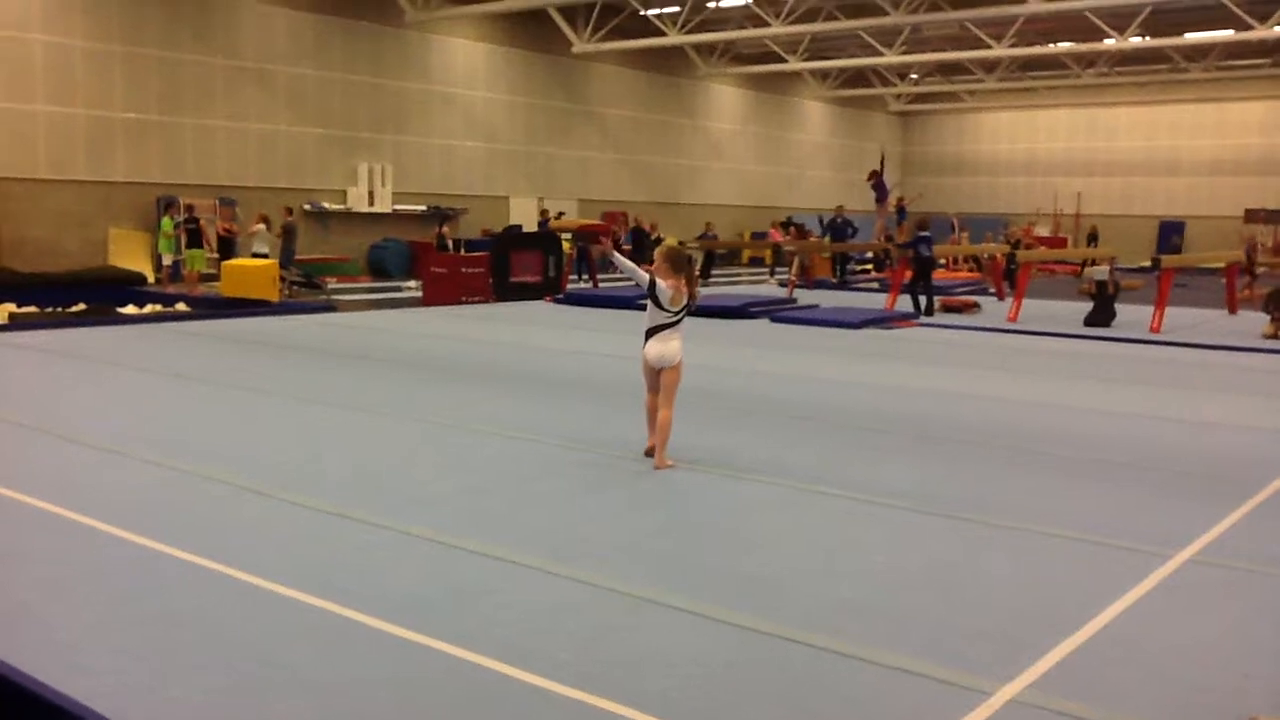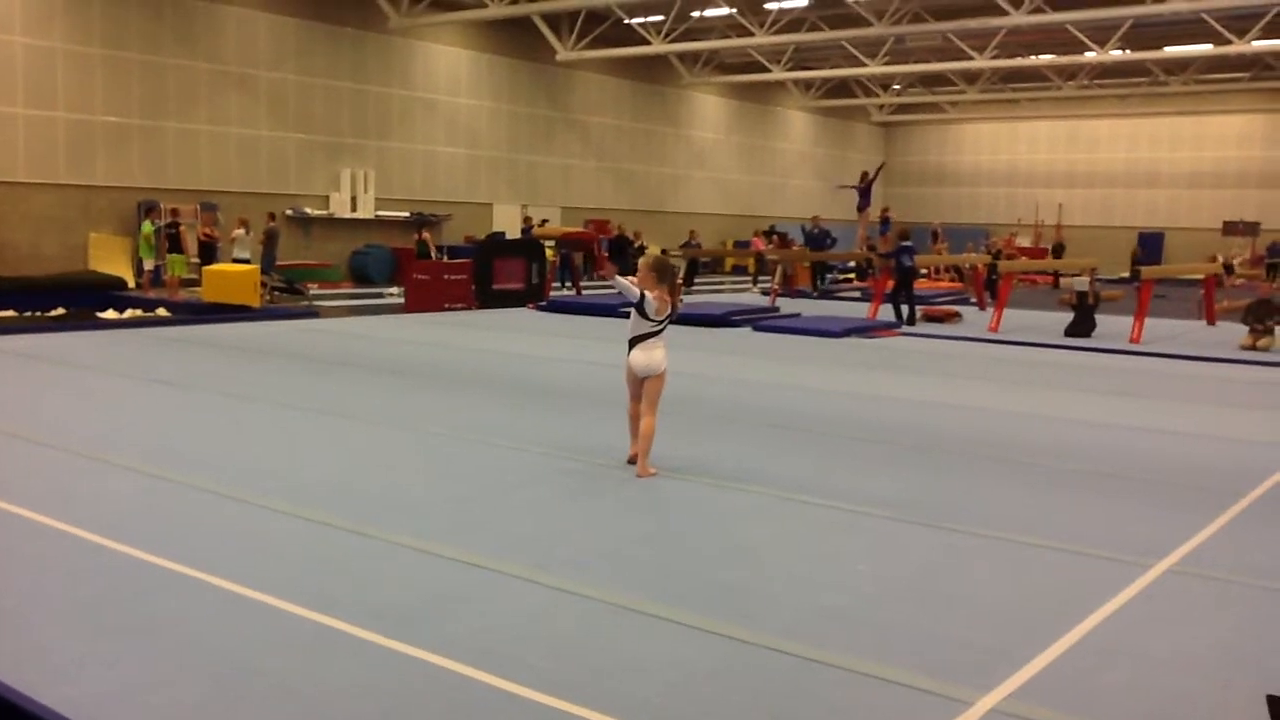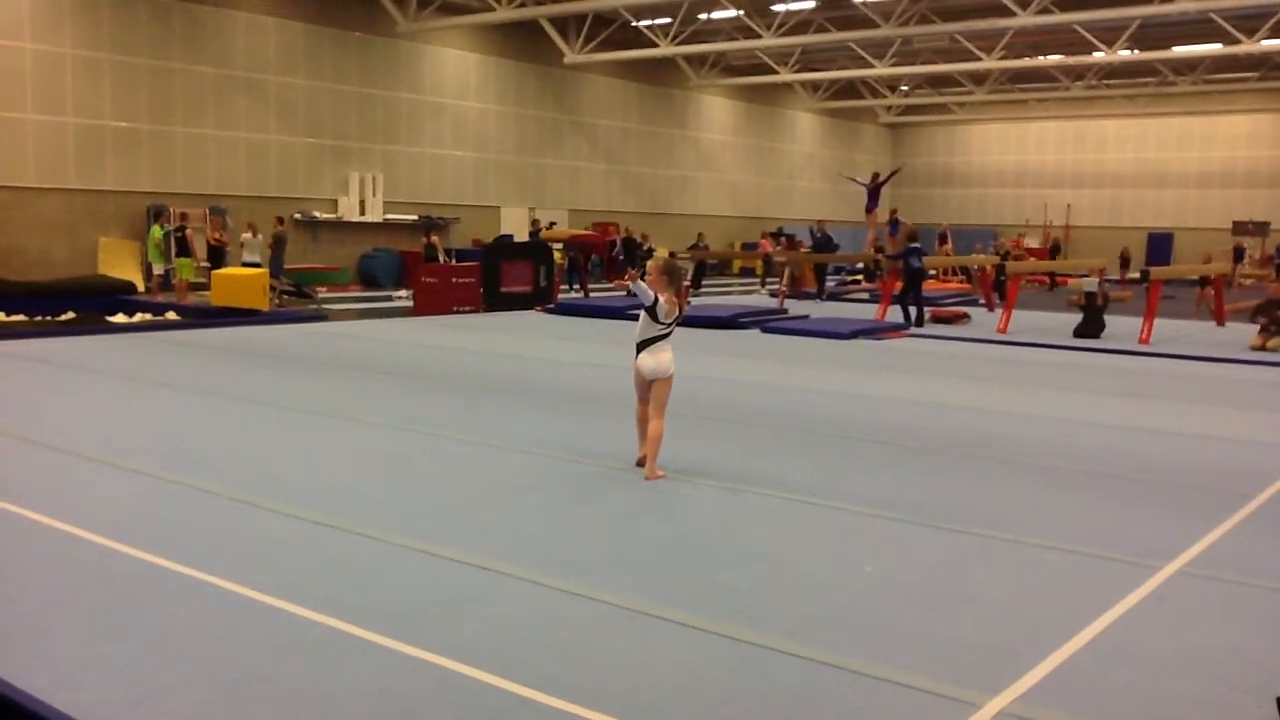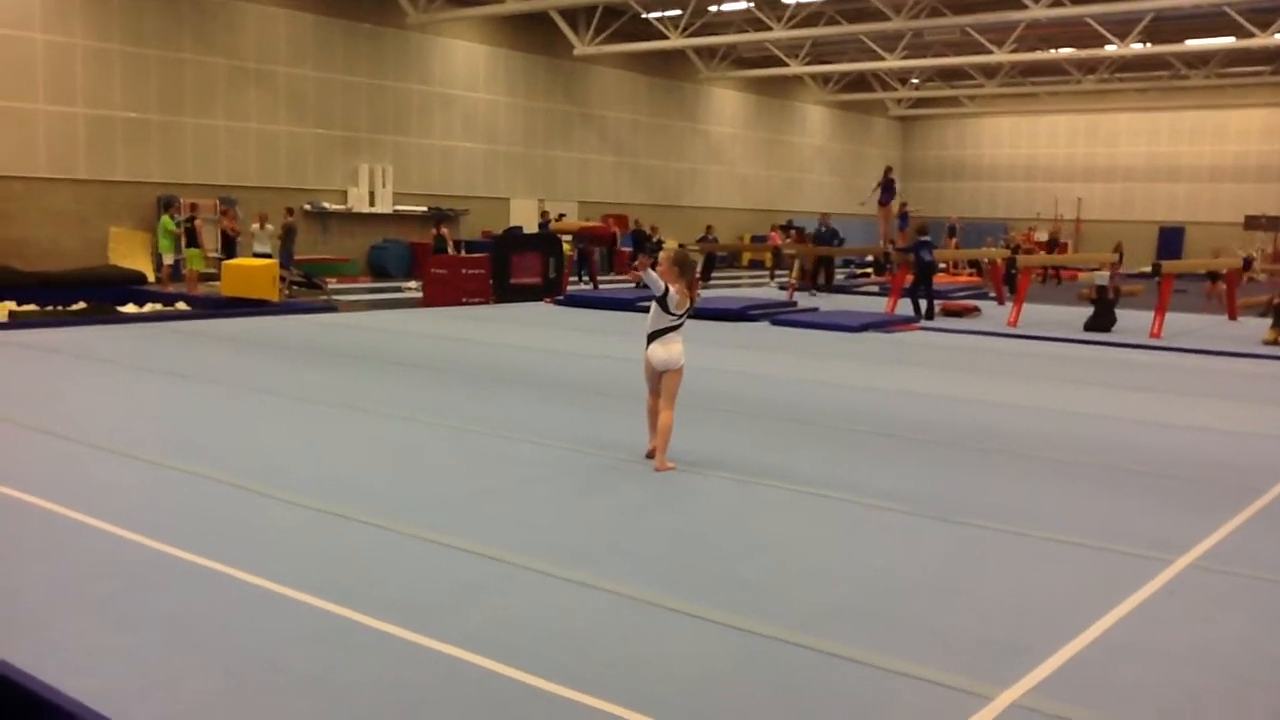
dt=0.5s
person 1, frame 1
left shoulder: (658, 287)
right shoulder: (686, 290)
left elbow: (634, 271)
left wrist: (613, 254)
right wrist: (656, 274)
left hip: (653, 348)
right hip: (673, 350)
left knee: (652, 395)
right knee: (666, 405)
left ankle: (652, 441)
right ankle: (660, 456)
person 1, frame 2
left shoulder: (646, 299)
right shoulder: (668, 299)
left elbow: (630, 290)
right elbow: (637, 286)
left wrist: (613, 277)
right wrist: (625, 279)
left hip: (637, 356)
right hip: (657, 358)
left knee: (634, 402)
right knee: (649, 413)
left ankle: (634, 449)
right ankle: (643, 464)
person 1, frame 3
left shoulder: (657, 302)
right shoulder: (674, 302)
left elbow: (646, 293)
right elbow: (650, 292)
left wrist: (633, 282)
right wrist: (631, 284)
left hip: (645, 359)
right hip: (664, 361)
left knee: (642, 405)
right knee: (657, 416)
left ankle: (642, 451)
right ankle: (651, 467)
person 1, frame 4
left shoulder: (668, 293)
right shoulder: (686, 293)
left elbow: (656, 284)
left wrist: (645, 270)
right wrist: (644, 275)
left hip: (656, 350)
right hip: (675, 352)
left knee: (653, 397)
right knee: (667, 407)
left ankle: (653, 442)
right ankle: (661, 458)
